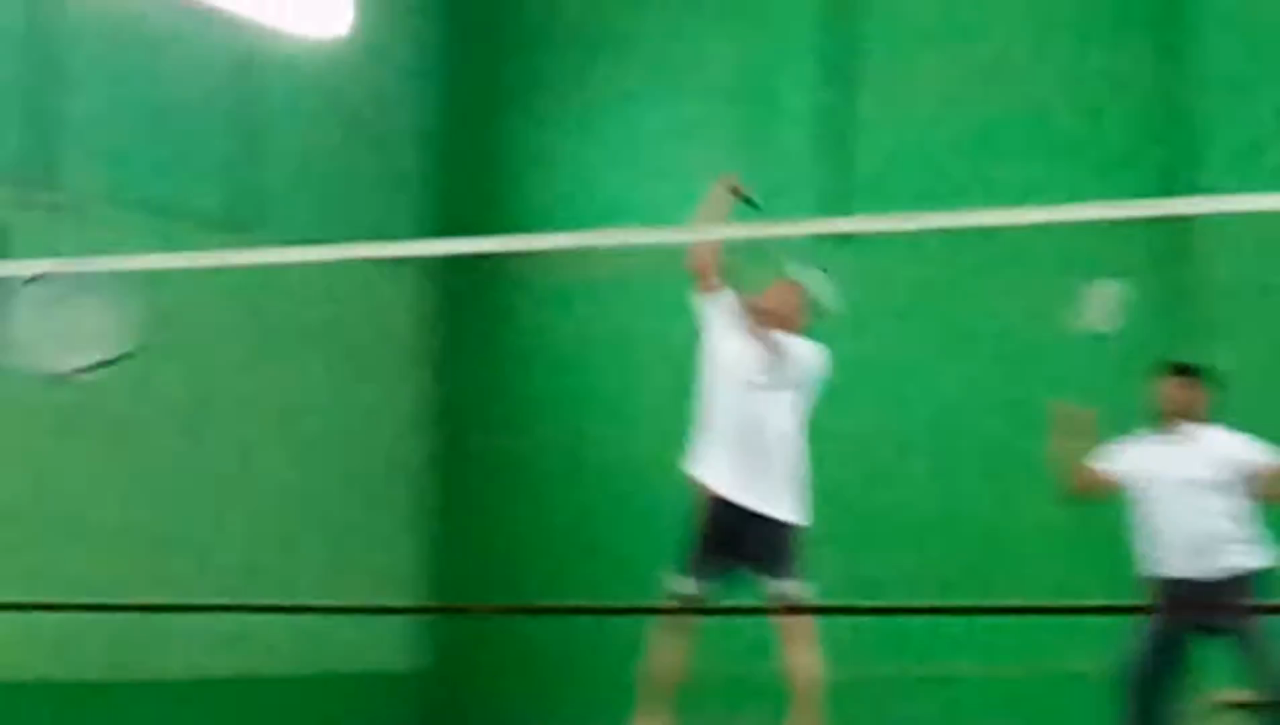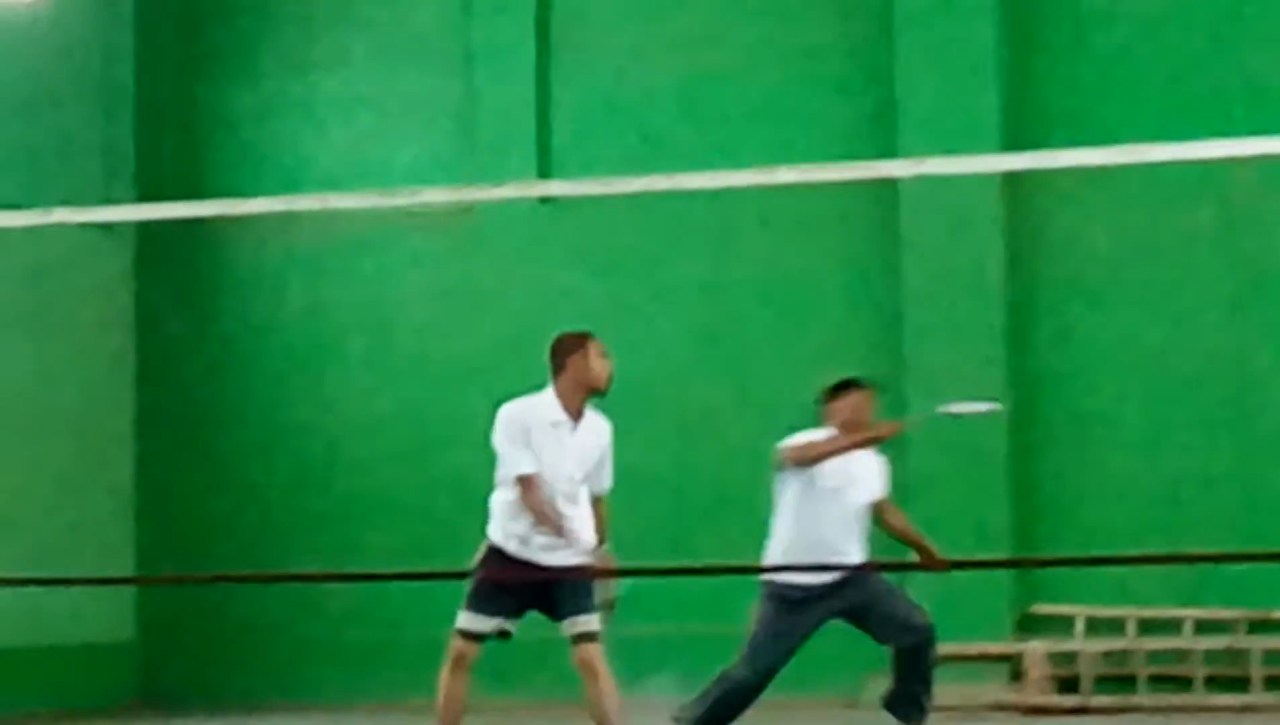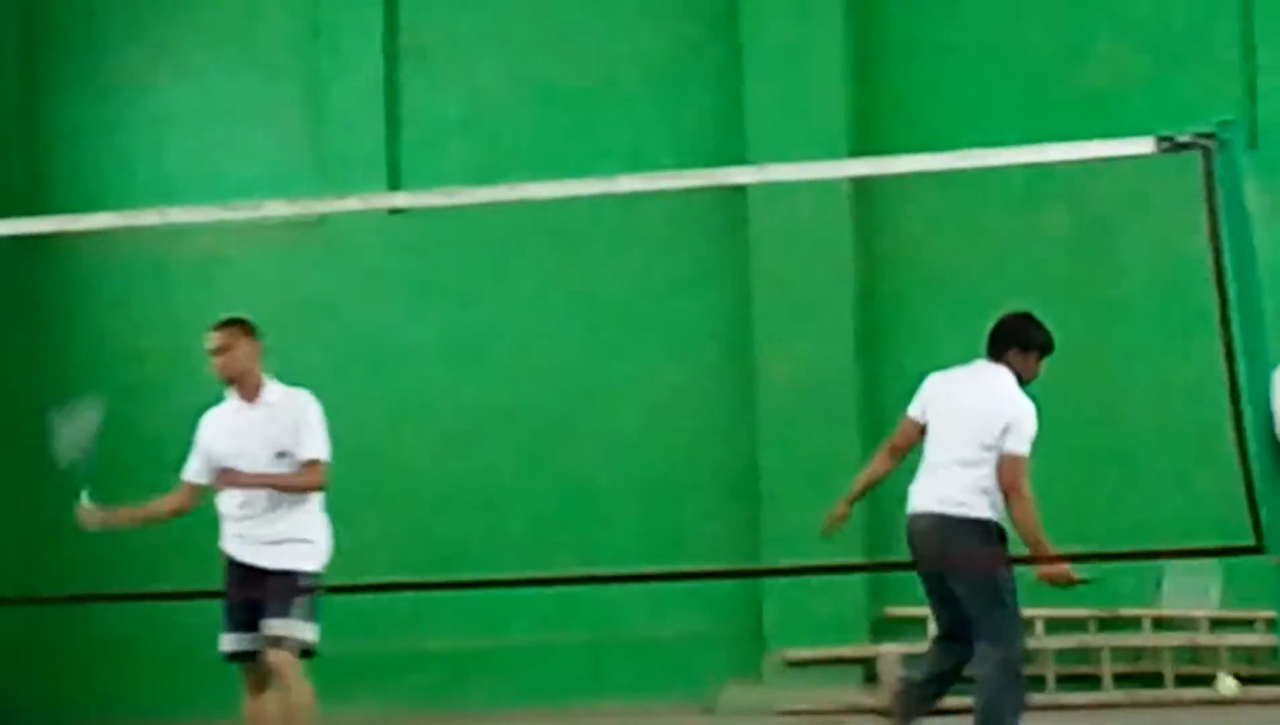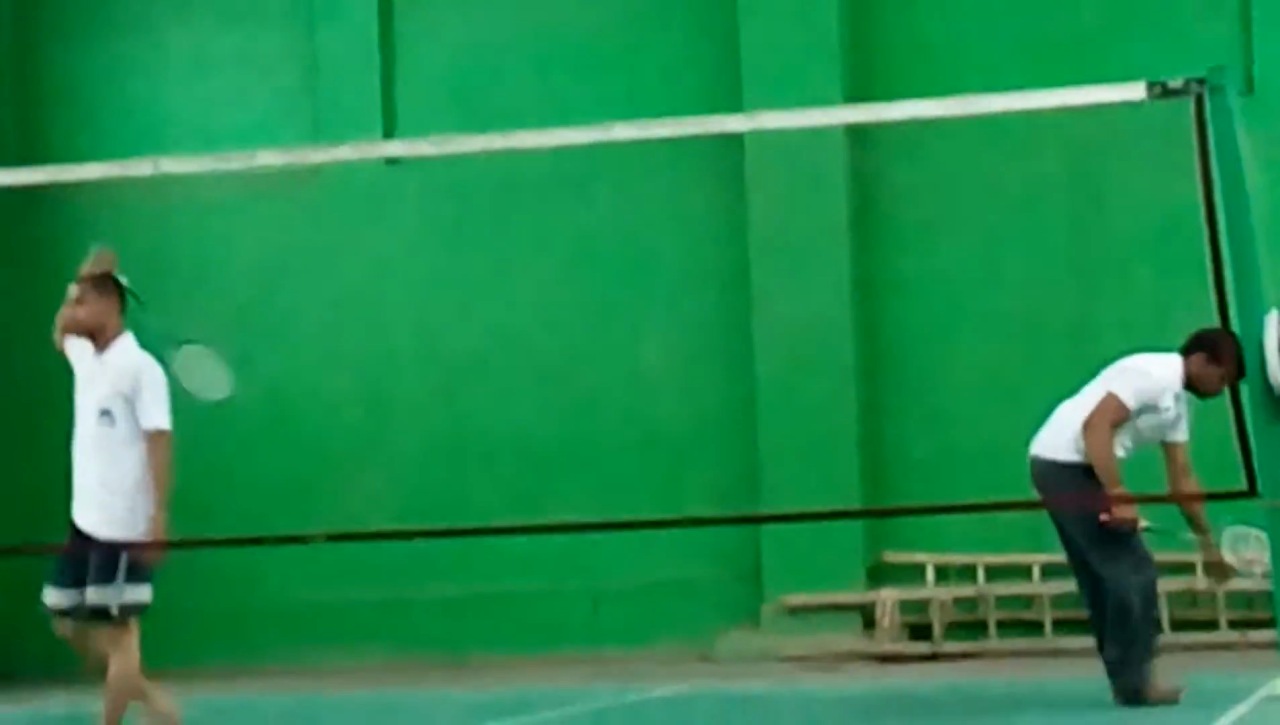
dt=0.7s
person 1, frame 1
left shoulder: (808, 356)
right shoulder: (724, 325)
left elbow: (779, 352)
right elbow: (700, 259)
right wrist: (720, 197)
left hip: (774, 504)
right hip: (720, 496)
left knee: (793, 623)
right knee: (678, 614)
person 1, frame 2
left shoulder: (600, 429)
right shoulder: (517, 416)
right elbow: (531, 495)
left wrist: (601, 554)
right wrist: (578, 544)
left hip: (570, 564)
right hip: (512, 552)
left knee: (591, 660)
right knee: (461, 653)
person 1, frame 3
left shoulder: (299, 404)
right shoulder: (213, 423)
left elbow: (316, 476)
right elbow: (187, 496)
left wrist: (252, 478)
right wrist: (112, 517)
left hip: (293, 555)
right hip: (243, 558)
left knee: (282, 662)
right knee: (254, 673)
person 1, frame 4
left shoulder: (138, 367)
right shoulder: (89, 358)
left elbow: (159, 444)
right elbow: (60, 334)
left wrist: (157, 517)
right wrist: (88, 274)
left hip: (121, 523)
right hip: (87, 519)
left knee: (119, 629)
right knee: (66, 620)
person 2, frame 1
left shoulder: (1229, 445)
right shoulder: (1133, 453)
right elbow: (1080, 485)
right wrist: (1067, 434)
left hip: (1233, 581)
right hip: (1175, 588)
right knee: (1146, 681)
person 2, frame 2
left shoulder: (873, 464)
right shoulder: (808, 441)
left elbow: (886, 514)
right elbow: (798, 455)
left wrist: (922, 546)
right wrist: (863, 438)
left hip: (852, 577)
right hip: (792, 586)
left knee: (916, 631)
right knee: (750, 673)
person 2, frame 3
left shoulder: (938, 383)
right shoulder: (1017, 406)
left elbow: (893, 450)
right elbow: (1014, 489)
left wrist: (848, 500)
right wrist: (1046, 558)
left hip: (922, 521)
right hip: (967, 526)
left knee: (956, 636)
right knee: (1002, 641)
person 2, frame 4
left shoulder: (1175, 402)
right shoulder: (1149, 374)
left elbow: (1182, 477)
right elbow: (1094, 427)
left wrist: (1208, 542)
right wrist: (1117, 496)
left hip: (1073, 468)
right hip: (1061, 463)
left knee: (1108, 583)
right knee: (1132, 571)
left ankle: (1129, 684)
right ankle: (1134, 680)
